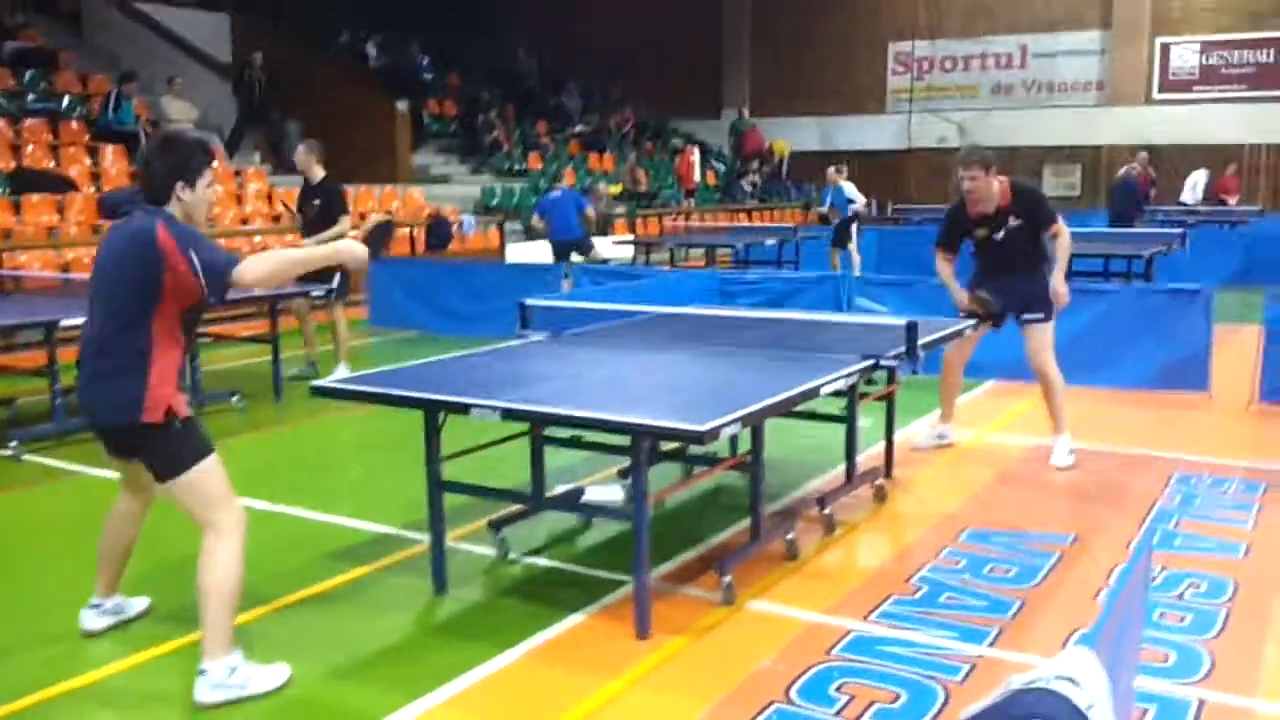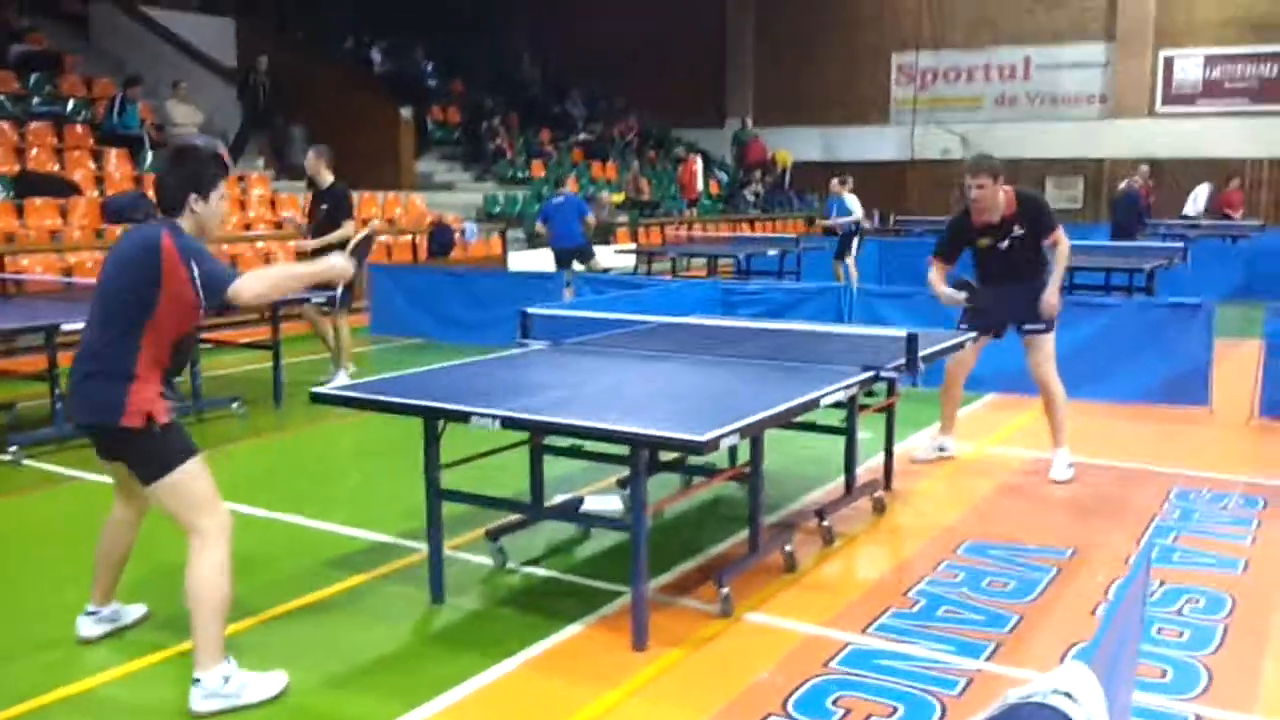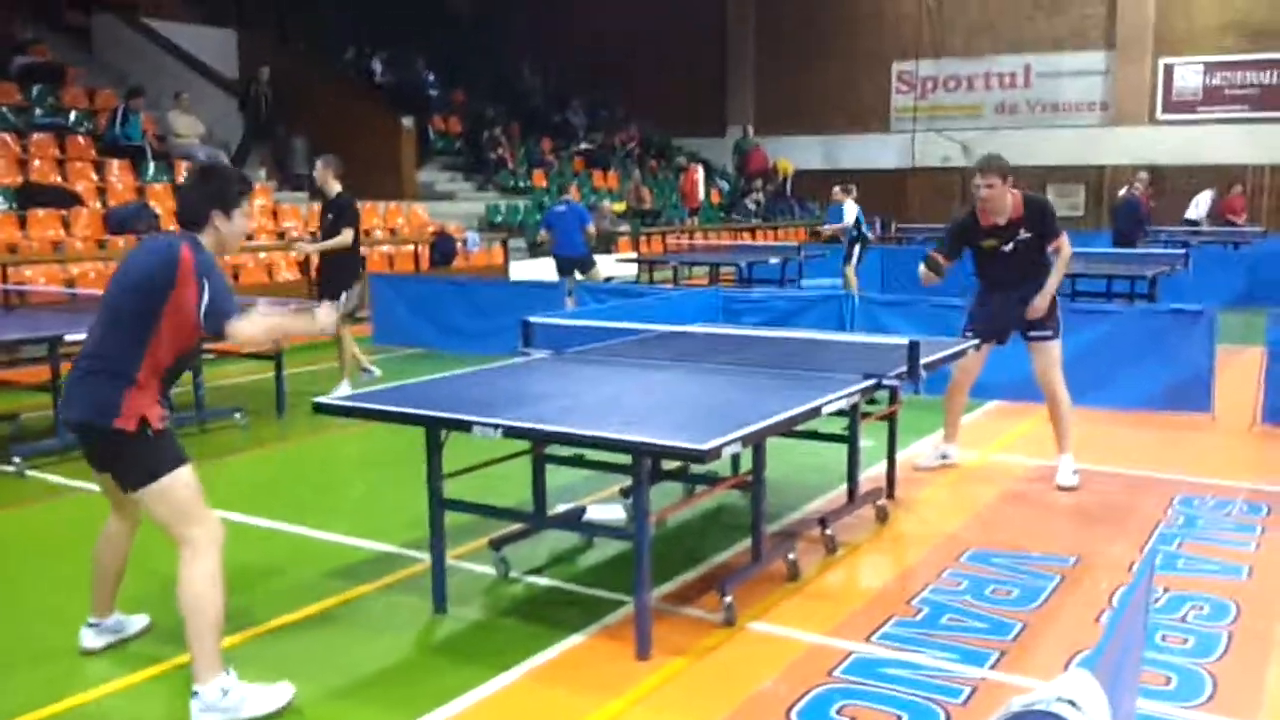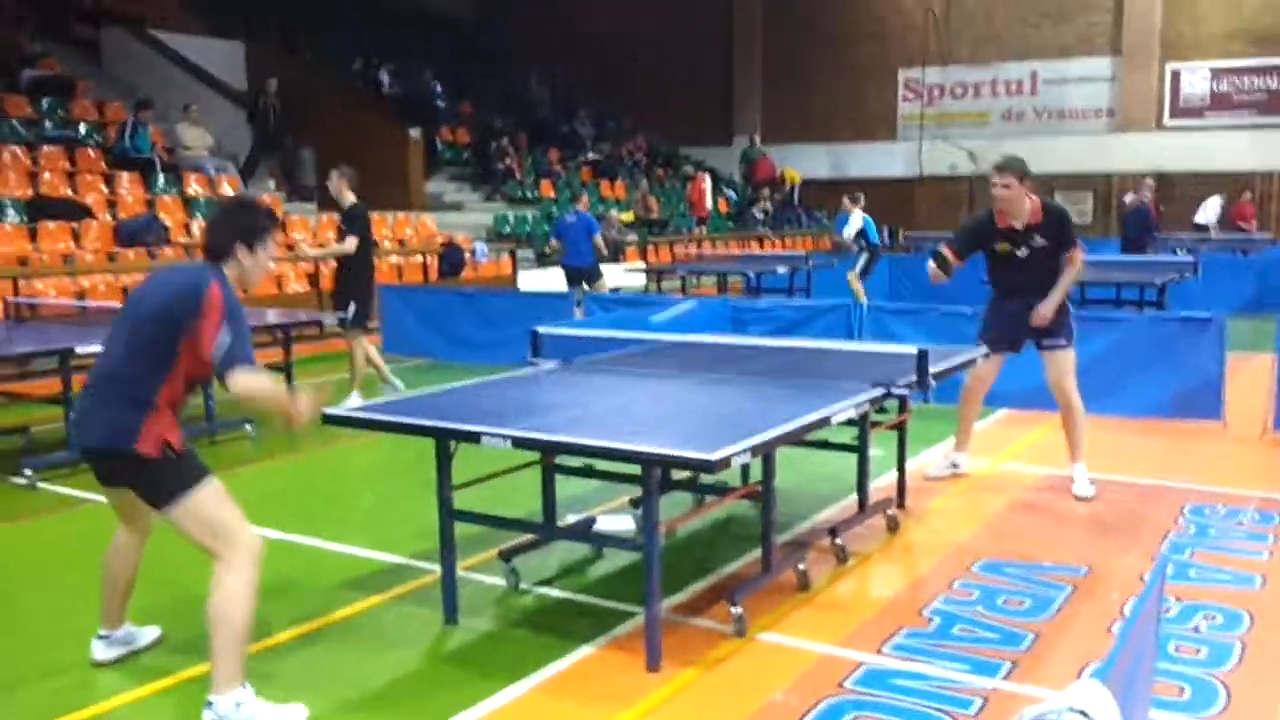
dt=0.1s
person 1, frame 1
left shoulder: (128, 230)
right shoulder: (165, 236)
right elbow: (244, 273)
right wrist: (334, 250)
left hip: (105, 392)
right hip: (146, 400)
left knee: (137, 492)
right knee: (225, 521)
left ankle: (103, 603)
right ankle: (220, 669)
person 1, frame 2
left shoulder: (143, 238)
right shoulder: (171, 245)
right elbow: (242, 290)
right wrist: (324, 267)
left hip: (96, 395)
right hip: (128, 404)
left knee: (132, 498)
right knee: (210, 524)
left ankle: (98, 611)
person 1, frame 3
left shoulder: (154, 250)
right shoulder: (188, 257)
right elbow: (241, 328)
right wrist: (310, 320)
left hip: (88, 404)
right hip: (124, 411)
left knee: (127, 511)
right knee: (201, 537)
left ankle: (102, 622)
person 1, frame 4
left shoulder: (172, 279)
right shoulder: (215, 295)
right elbow: (245, 383)
right wrist: (293, 406)
left hip: (97, 425)
right hip: (140, 435)
left knee: (135, 522)
right knee: (241, 549)
left ankle: (111, 634)
person 2, frame 1
left shoulder: (1027, 195)
right shoulder: (959, 214)
left elbow: (1062, 235)
right elbow: (944, 259)
left wrist: (1059, 278)
right wrist: (957, 292)
left hip: (1033, 282)
right hip: (987, 285)
left knee: (1042, 361)
right knee: (953, 355)
left ankle: (1062, 440)
right ankle: (944, 428)
person 2, frame 2
left shoulder: (1030, 204)
right shoulder: (961, 223)
left elbow: (1060, 243)
right elbow: (938, 268)
left wrist: (1053, 288)
right wrist: (943, 291)
left hip: (1032, 291)
right hip: (986, 295)
left knee: (1043, 372)
right knee: (955, 367)
left ankle: (1061, 453)
right ankle: (944, 440)
person 2, frame 3
left shoulder: (1037, 208)
right shoulder: (968, 223)
left elbow: (1062, 250)
right elbow: (936, 261)
left wrist: (1046, 293)
right wrist: (928, 271)
left hip: (1035, 298)
right hip: (992, 298)
left knee: (1050, 378)
right knee: (961, 374)
left ankle: (1066, 460)
right ankle: (947, 448)
person 2, frame 4
left shoulder: (1054, 216)
right shoulder: (982, 225)
left elbow: (1076, 261)
right elbow: (945, 257)
left wrist: (1052, 301)
right wrist: (936, 267)
left hip: (1048, 306)
right hip: (1005, 306)
left knee: (1064, 387)
right knee: (974, 382)
left ankle: (1079, 469)
right ankle: (958, 457)
person 3, frame 1
left shoulder: (333, 188)
right shoulder: (306, 188)
left elbow: (345, 225)
left wrist: (314, 240)
right wrist: (293, 221)
left knee: (335, 311)
right knee: (299, 306)
left ankle: (342, 366)
right ankle: (310, 363)
person 3, frame 2
left shoulder: (340, 193)
right shoulder: (317, 193)
left elbow: (349, 231)
left wrist: (315, 243)
right wrist: (303, 230)
left knee: (338, 318)
right knee: (310, 312)
left ankle: (343, 372)
right ankle: (341, 363)
person 3, frame 3
left shoulder: (345, 202)
right shoulder: (328, 203)
left elbow: (347, 239)
left wrist: (312, 247)
right wrist: (311, 245)
left hip: (345, 276)
right hip: (329, 274)
left knee: (341, 327)
left ankle: (345, 382)
right ankle: (365, 366)
person 3, frame 4
left shoulder: (357, 213)
right shoulder: (347, 212)
left elbow: (349, 247)
left wrist: (315, 253)
right wrist: (321, 254)
left hip: (358, 286)
right hip: (347, 285)
left knee: (354, 338)
right knee: (357, 338)
left ankle: (356, 394)
right ankle: (390, 381)
